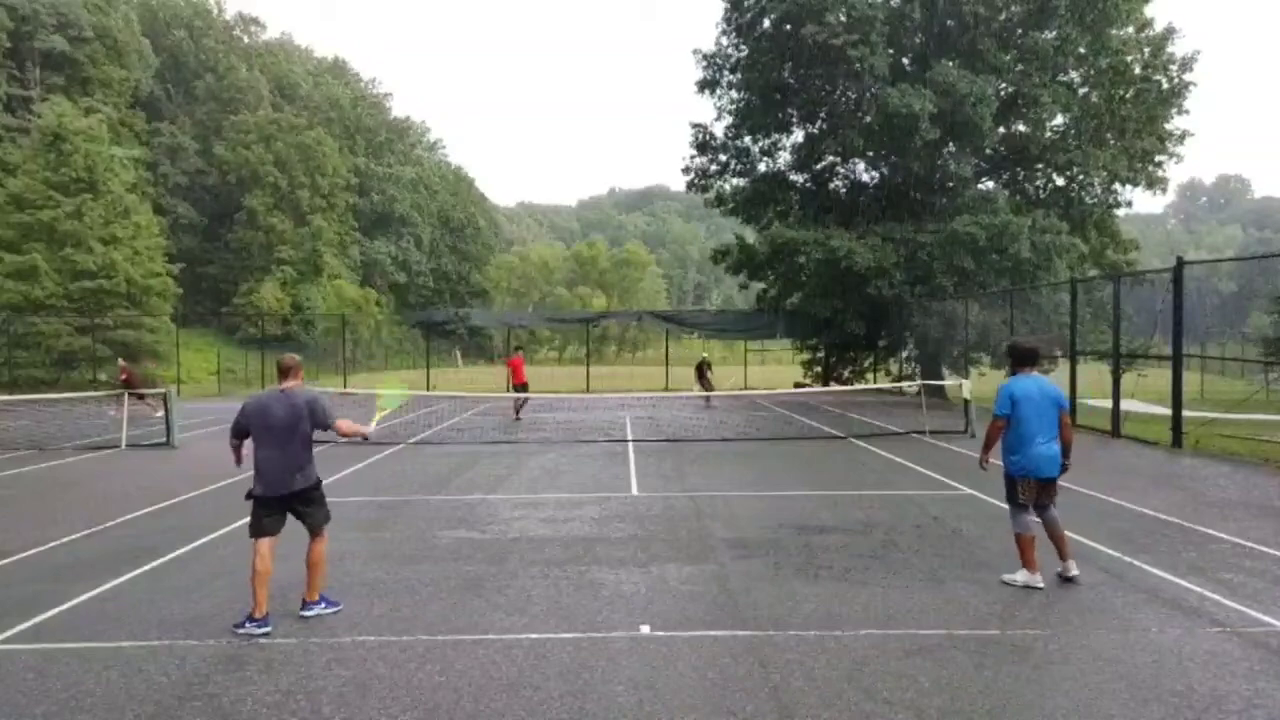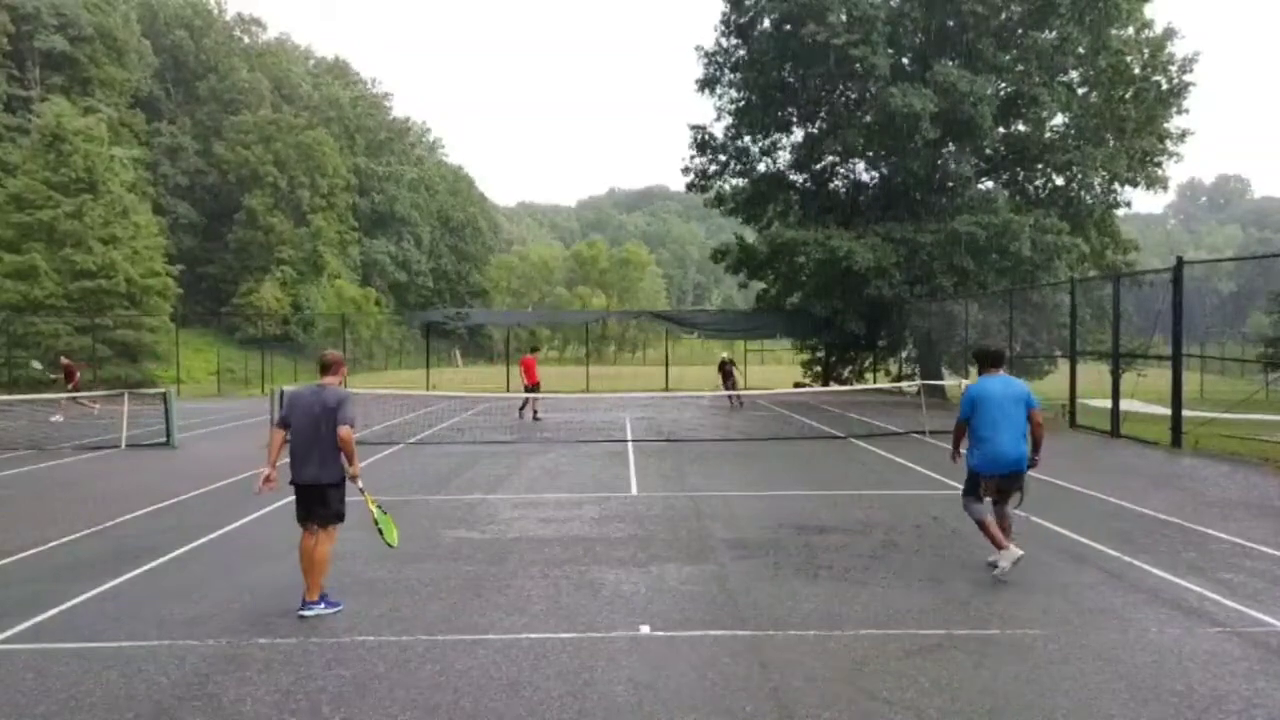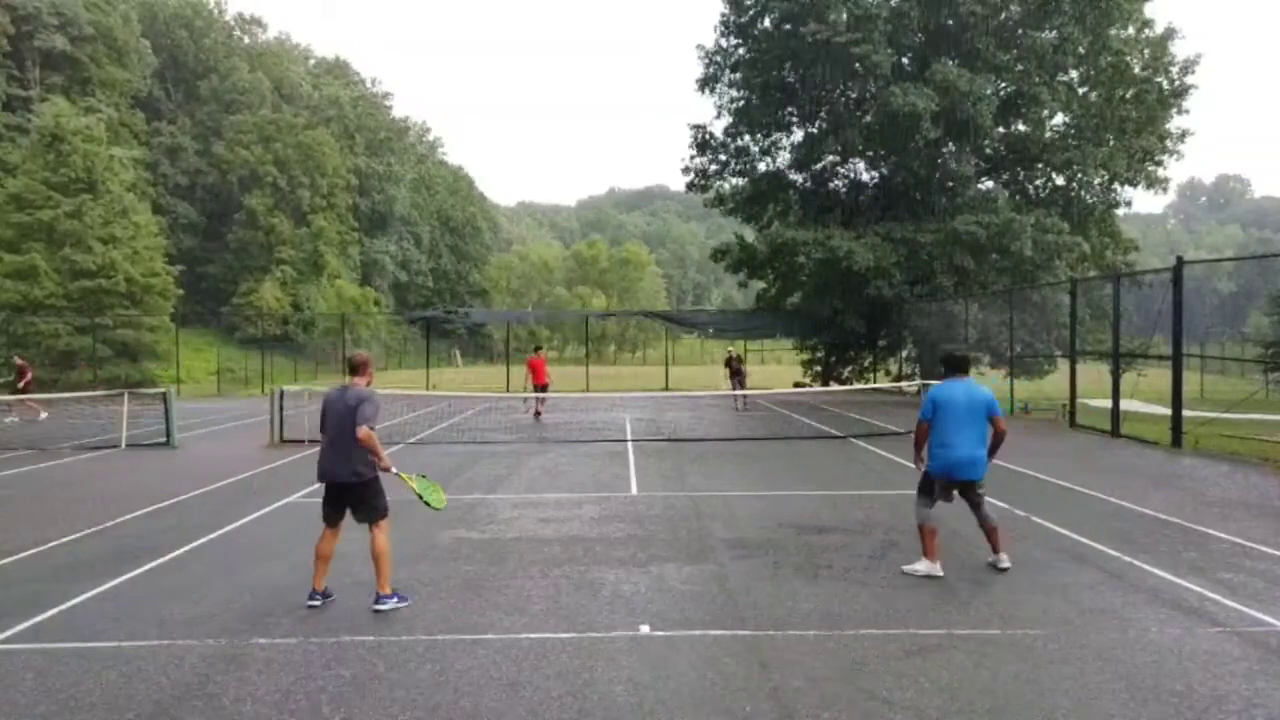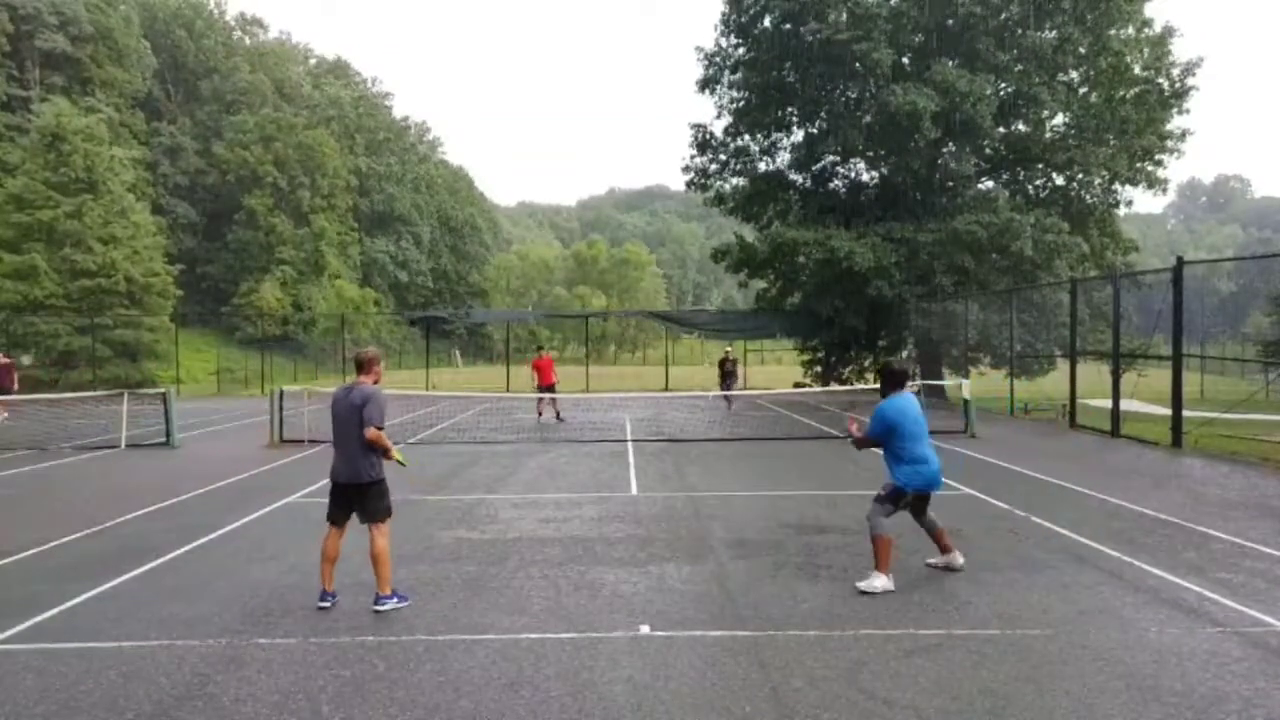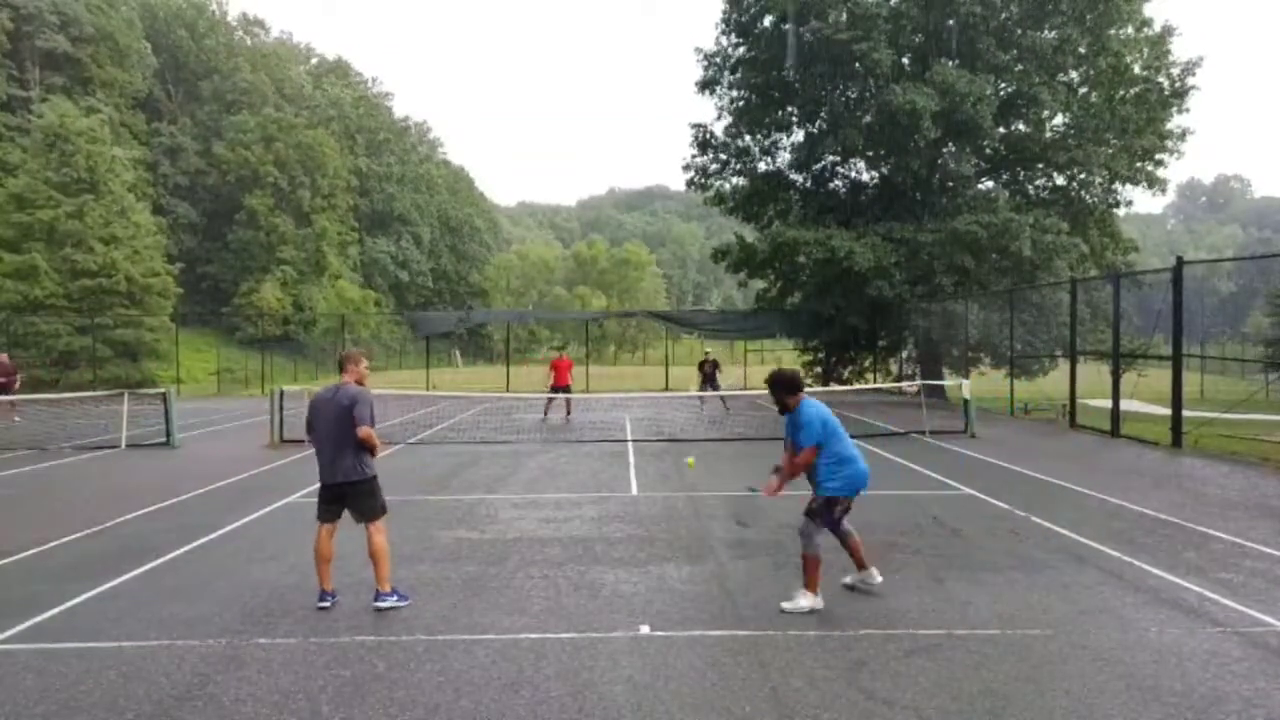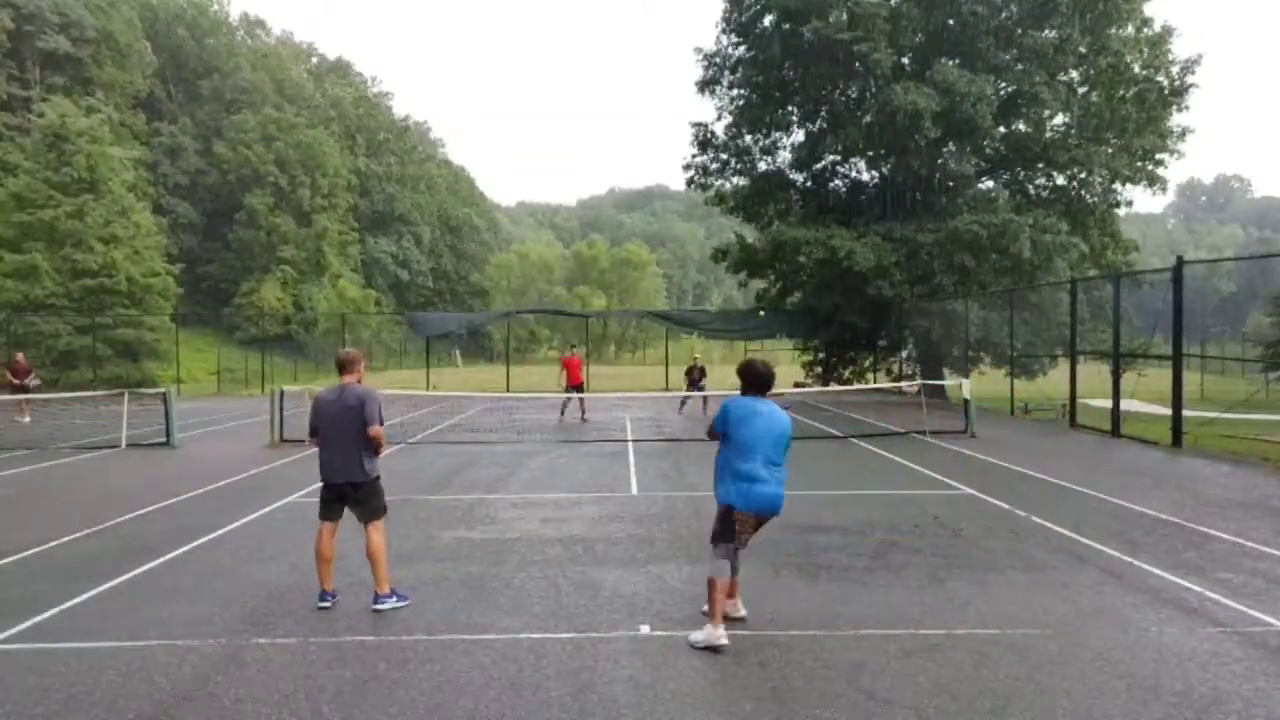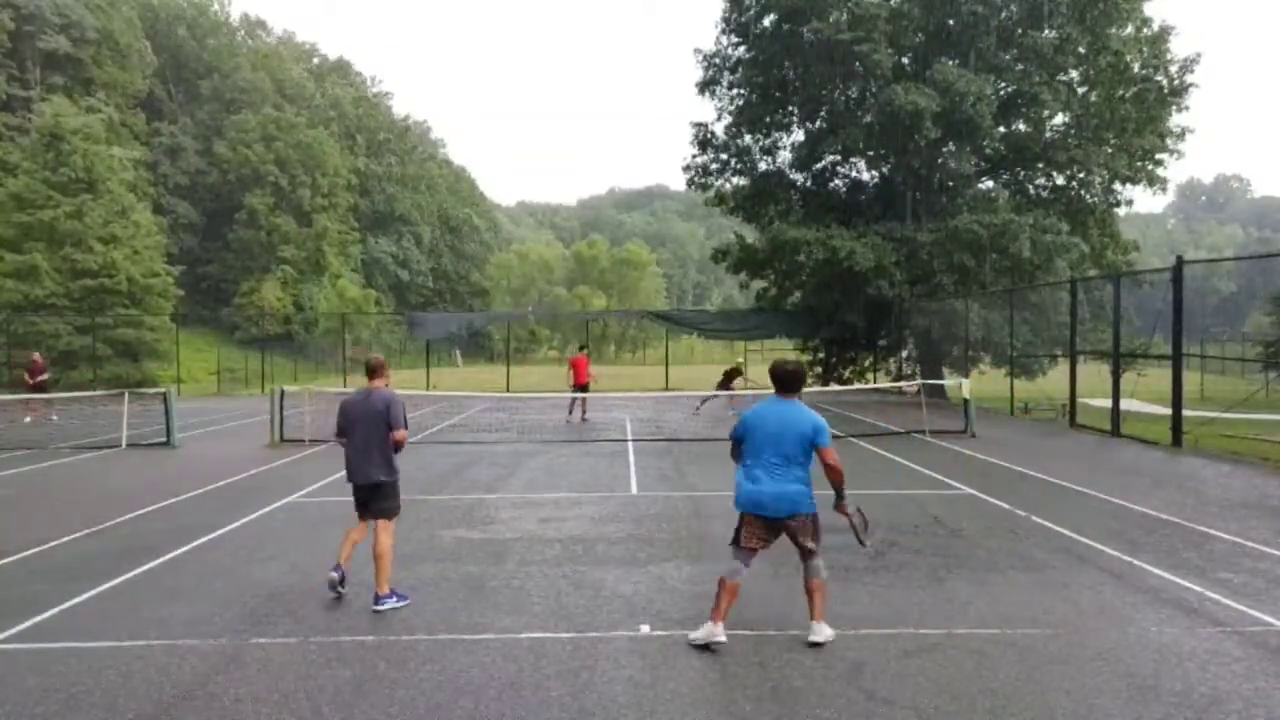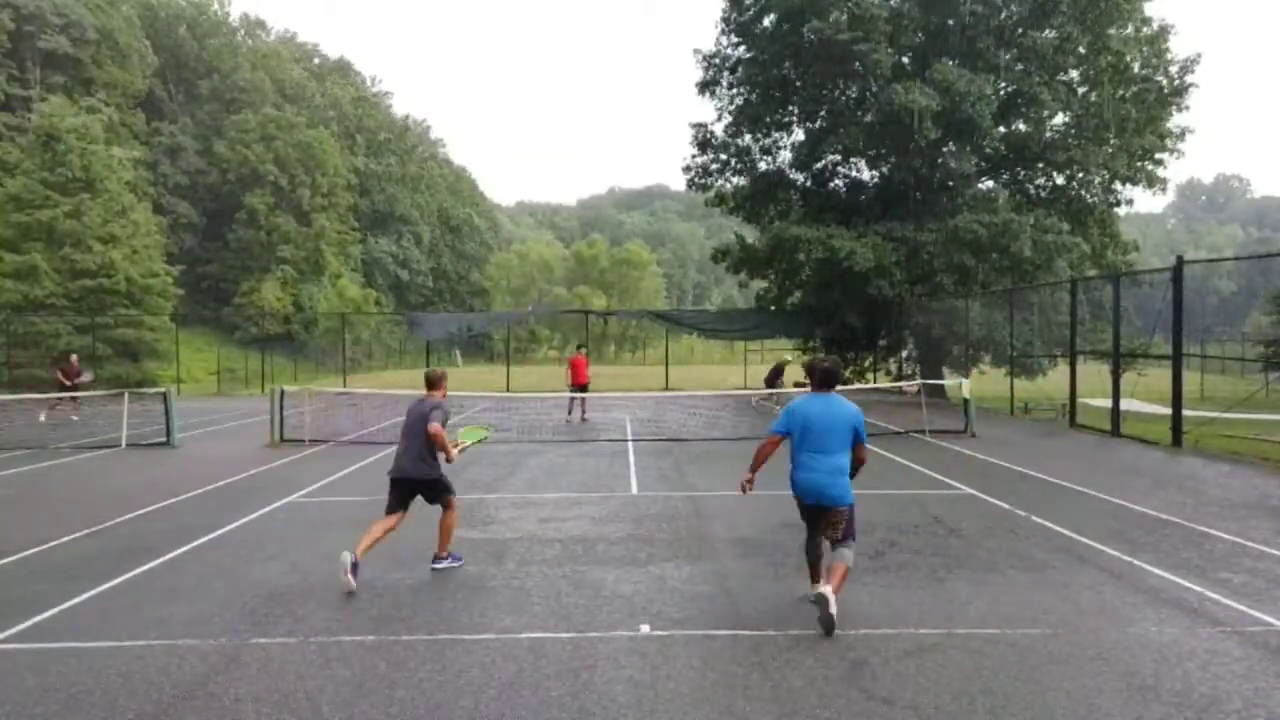
dt=0.5s
person 1, frame 1
left shoulder: (253, 404)
right shoulder: (308, 400)
left elbow: (235, 440)
right elbow: (340, 427)
left wrist: (238, 456)
right wrist: (362, 430)
left hip: (266, 486)
right hip: (303, 483)
left knee: (263, 547)
right knee: (318, 536)
left ankle: (258, 616)
right ankle: (312, 600)
person 1, frame 2
left shoulder: (295, 395)
right shoulder: (340, 396)
left elbow: (278, 432)
right elbow: (343, 433)
left wrist: (270, 467)
right wrist: (353, 462)
left hip: (301, 475)
right hip: (329, 475)
left knee: (309, 530)
right knee: (326, 533)
left ankle: (312, 592)
right ankle: (313, 600)
person 1, frame 3
left shoulder: (330, 396)
right shoulder: (366, 396)
right elbow: (363, 433)
right wrist: (381, 457)
left hip: (333, 474)
right hip: (360, 475)
left knee: (330, 529)
right knee: (379, 528)
left ankle: (317, 590)
right ankle: (385, 594)
person 1, frame 4
left shoulder: (338, 395)
right shoulder: (372, 395)
right elbow: (371, 433)
right wrist: (388, 447)
left hip: (341, 473)
right hip: (367, 475)
left knee: (335, 530)
right knee: (379, 530)
left ankle: (326, 592)
right ankle: (384, 595)
person 1, frame 5
left shoulder: (318, 398)
right shoulder: (359, 394)
left elbow: (311, 435)
right elbow: (363, 432)
right wrist: (375, 446)
left hip: (329, 474)
right hip: (358, 473)
left knee: (326, 529)
right knee: (376, 527)
left ankle: (325, 592)
right ankle: (384, 592)
person 1, frame 6
left shoulder: (320, 398)
right shoulder: (366, 395)
left elbow: (315, 438)
right elbow: (374, 431)
right wrist: (379, 447)
left hip: (331, 474)
right hip: (363, 474)
left knee: (327, 529)
right knee: (374, 529)
left ankle: (326, 592)
right ankle: (383, 593)
person 1, frame 7
left shoulder: (348, 402)
right shoulder: (391, 398)
left elbow: (341, 439)
right elbow: (400, 436)
right wrist: (397, 446)
left hip: (357, 473)
right hip: (383, 474)
left knee: (362, 521)
right knee: (384, 530)
left ankle: (340, 568)
right ankle: (383, 595)
person 1, frame 8
left shoulder: (414, 406)
right shoulder: (440, 405)
right elbow: (435, 430)
left wrist: (446, 447)
right wrist: (448, 451)
left hip: (400, 471)
right hip: (426, 470)
left knee: (391, 518)
right knee: (450, 505)
left ankle: (356, 556)
right ankle: (441, 557)
person 2, frame 1
left shoulder: (1010, 388)
right shoulder: (1053, 389)
left elbow: (998, 425)
right elbow: (1066, 426)
left wrist: (985, 452)
right wrist: (1066, 457)
left hip: (1022, 464)
right hip: (1050, 461)
left knee: (1021, 514)
right knee: (1047, 510)
left ankle: (1031, 573)
right ankle: (1068, 564)
person 2, frame 2
left shoulder: (974, 390)
right shoulder: (1021, 387)
left elbow: (962, 425)
right elbow: (1037, 423)
left wrist: (955, 448)
right wrist: (1035, 453)
left hip: (985, 459)
right hip: (1016, 459)
left knee: (972, 502)
right knee: (1002, 504)
left ankle: (1007, 548)
right ankle: (1004, 555)
person 2, frame 3
left shoulder: (936, 393)
right shoulder: (985, 393)
left elbow: (922, 429)
right elbow: (1001, 429)
left wrist: (918, 453)
right wrist: (989, 454)
left hip: (942, 463)
right hip: (974, 463)
left knee: (924, 504)
right knee: (979, 507)
left ankle: (931, 562)
right ankle: (1000, 556)
person 2, frame 4
left shoulder: (885, 409)
right shoulder: (910, 400)
left elbow: (865, 442)
left wrist: (855, 434)
right wrist: (863, 436)
left hip: (912, 476)
right hip: (927, 471)
left knee: (876, 515)
right knee: (920, 513)
left ankle: (882, 576)
right ankle: (950, 555)
person 2, frame 5
left shoulder: (809, 414)
right shoulder: (794, 414)
left elbow: (805, 459)
right elbow: (790, 452)
left wrist: (781, 481)
right wrist: (780, 472)
left hip: (842, 478)
right hip: (845, 475)
left knee: (808, 530)
right knee: (835, 522)
left ankle: (811, 594)
right ankle: (866, 572)
person 2, frame 6
left shoulder: (732, 407)
right shoulder: (783, 418)
left elbow: (712, 433)
left hip: (740, 496)
right hip: (771, 498)
left knee: (721, 555)
right knee: (732, 545)
left ankle: (716, 628)
right ankle: (731, 602)
person 2, frame 7
left shoulder: (752, 415)
right shoulder: (813, 420)
left elbow: (735, 453)
right elbow: (832, 464)
right wrist: (840, 497)
left hip: (756, 500)
right hip: (797, 502)
left knee: (739, 561)
right knee: (812, 560)
left ankle: (715, 626)
right ankle: (818, 625)
person 2, frame 8
left shoulder: (795, 408)
right shoulder: (853, 411)
left elbow: (770, 443)
right elbow: (861, 456)
left wrist: (752, 472)
left hip: (804, 486)
right hip: (837, 489)
left knee: (814, 534)
right knee: (843, 547)
left ankle: (817, 586)
right ankle: (829, 590)
